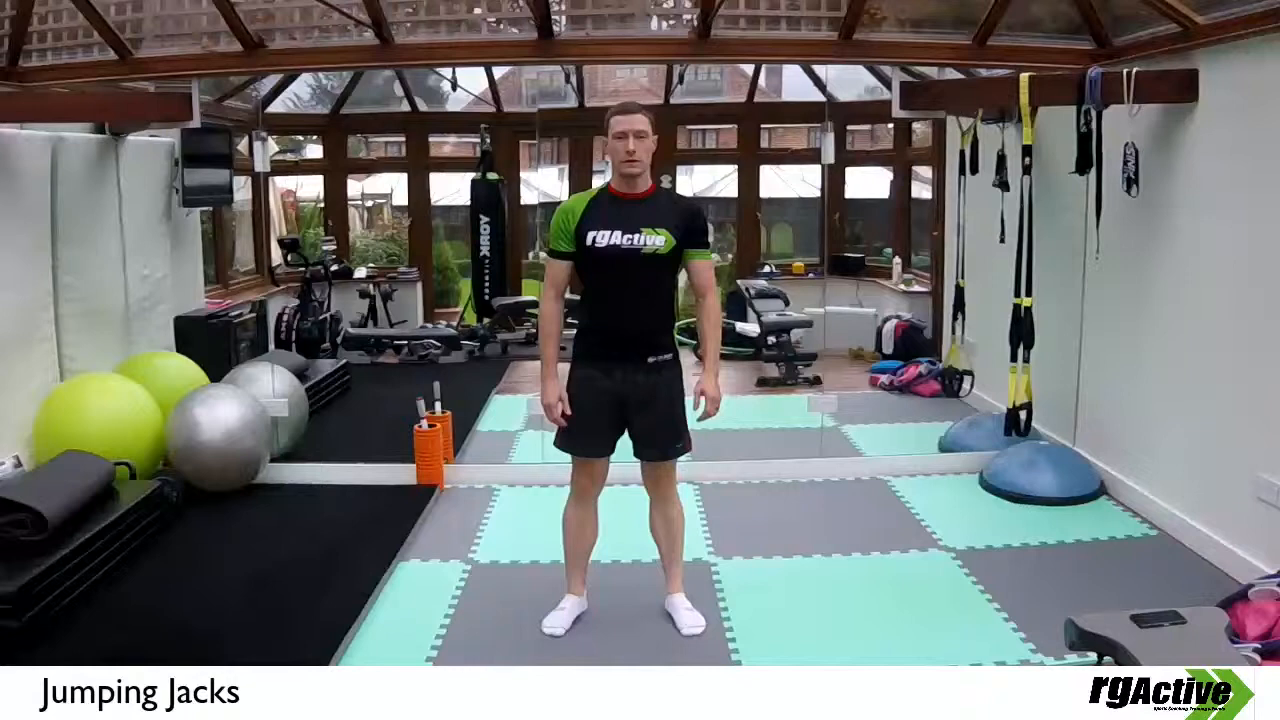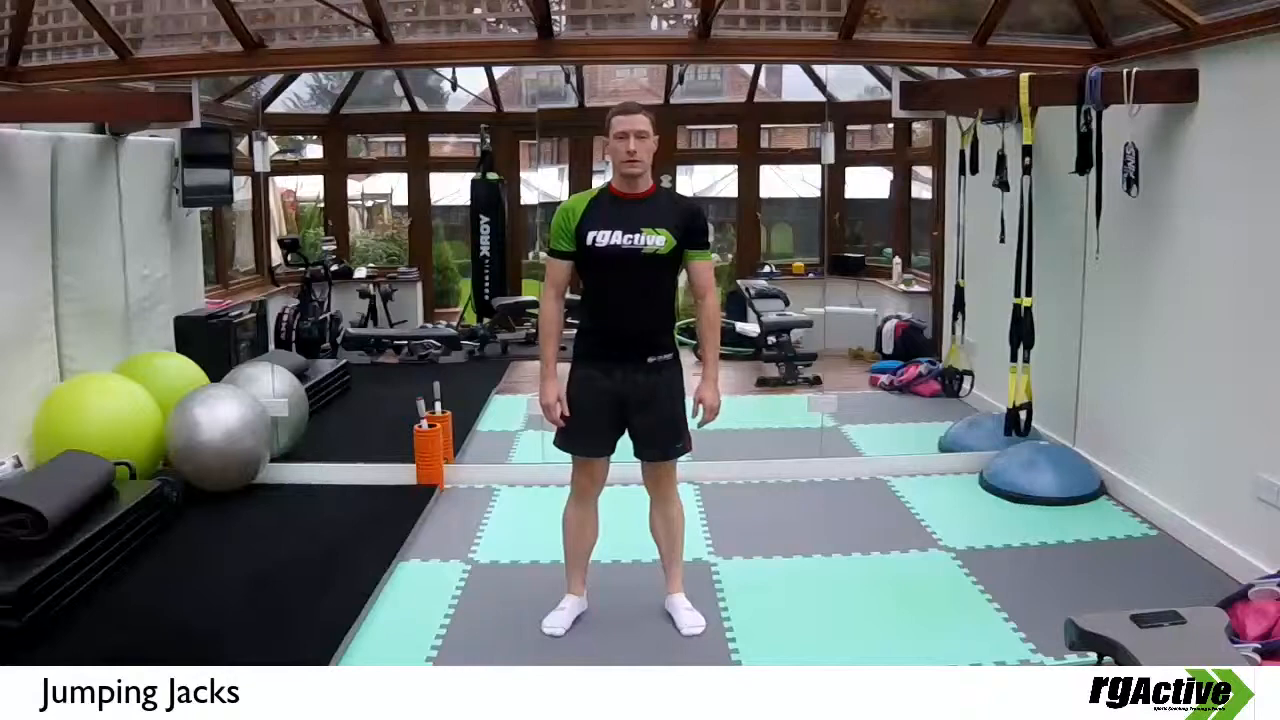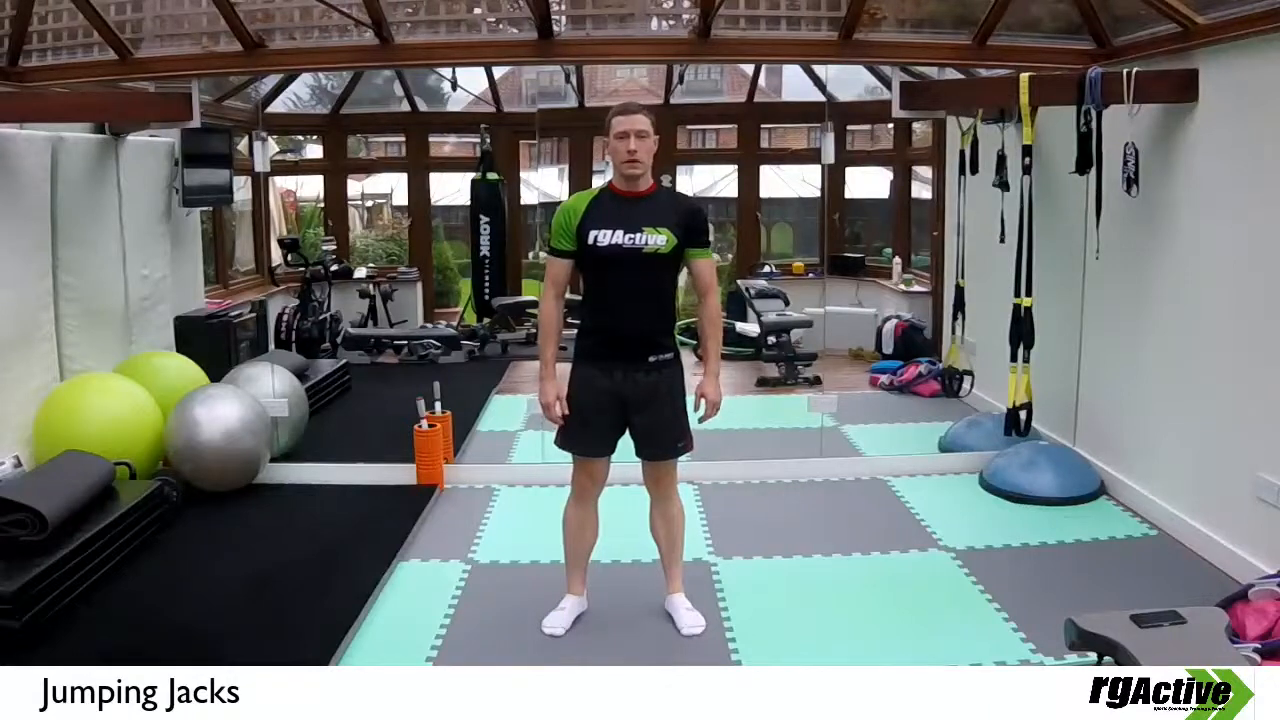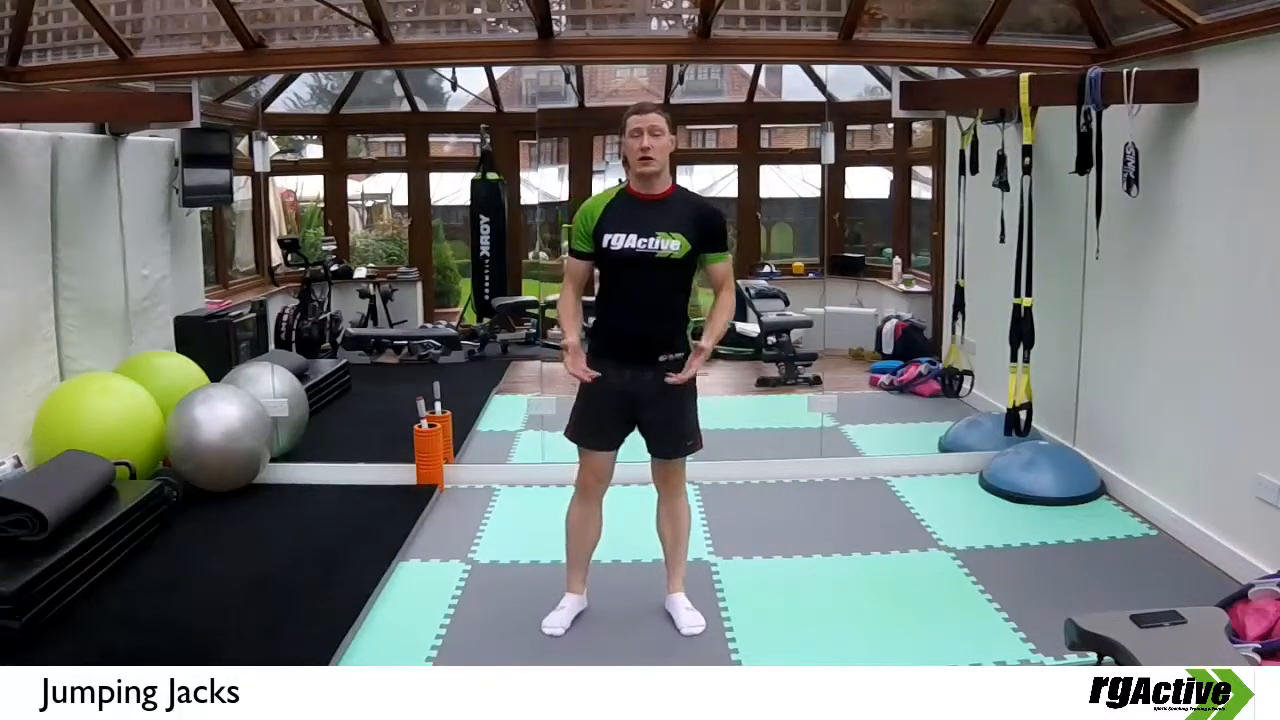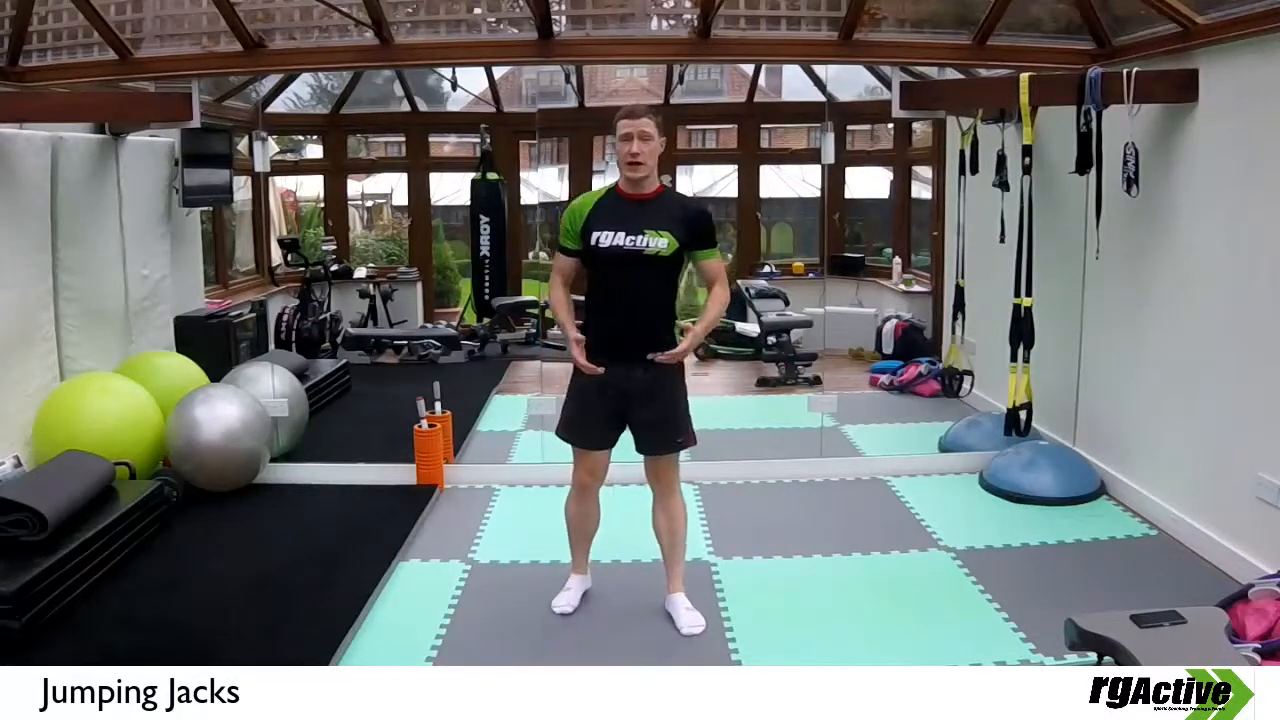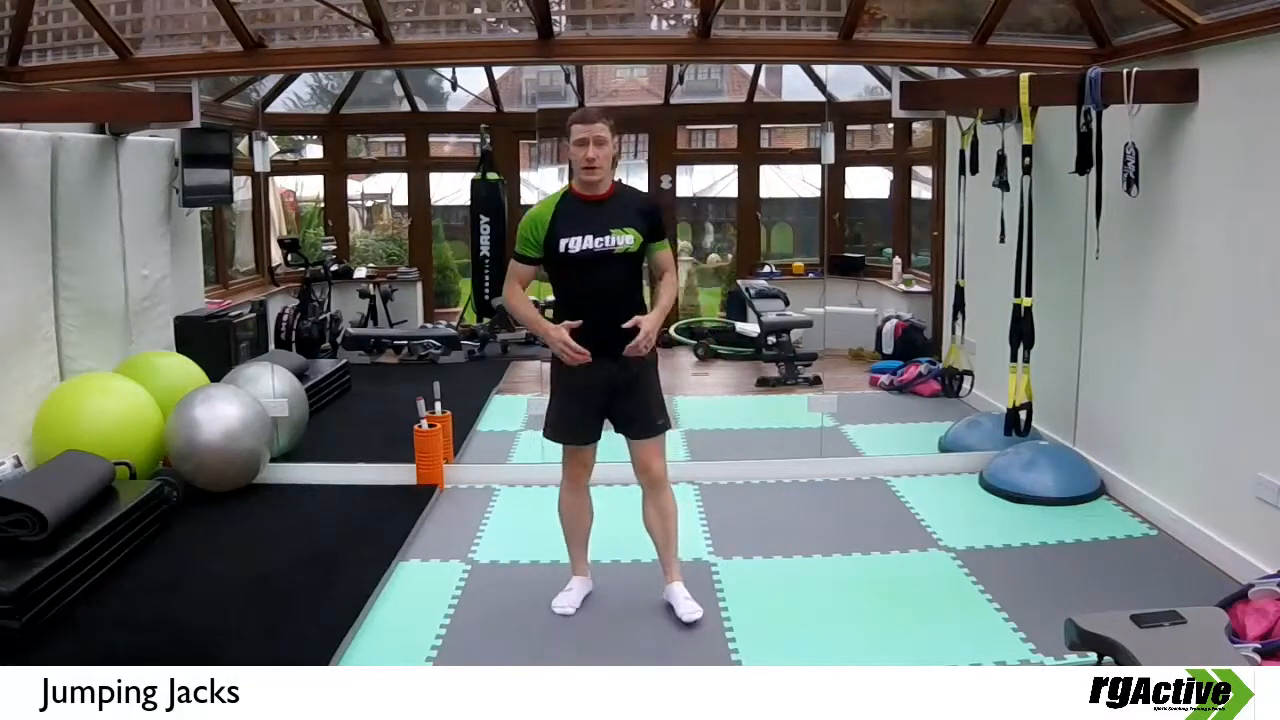
dt=0.4s
person 1, frame 1
left shoulder: (683, 212)
right shoulder: (576, 211)
left elbow: (706, 294)
right elbow: (553, 296)
left wrist: (710, 370)
right wrist: (549, 375)
left hip: (658, 371)
right hip: (591, 371)
left knee: (663, 485)
right knee: (584, 485)
left ankle: (675, 593)
right ankle: (575, 594)
person 1, frame 2
left shoulder: (683, 213)
right shoulder: (576, 212)
left elbow: (705, 297)
right elbow: (553, 296)
left wrist: (710, 377)
right wrist: (549, 375)
left hip: (658, 371)
right hip: (592, 371)
left knee: (663, 485)
right knee: (584, 485)
left ankle: (675, 593)
right ankle: (574, 594)
person 1, frame 3
left shoulder: (684, 212)
right shoulder: (579, 210)
left elbow: (708, 294)
right elbow: (553, 292)
left wrist: (711, 370)
right wrist: (548, 371)
left hip: (659, 370)
right hip: (593, 371)
left knee: (664, 484)
right knee: (585, 485)
left ankle: (675, 593)
right ankle: (575, 594)
person 1, frame 4
left shoulder: (701, 214)
right shoulder: (597, 210)
left elbow: (724, 290)
right elbow: (573, 284)
left wrist: (706, 347)
right wrist: (571, 342)
left hip: (669, 370)
right hip: (605, 369)
left knee: (672, 482)
right knee: (590, 483)
left ankle: (675, 591)
right ankle: (575, 593)
person 1, frame 5
left shoulder: (688, 213)
right shoulder: (585, 210)
left elbow: (718, 285)
right elbow: (559, 280)
left wrist: (698, 330)
right wrist: (569, 330)
left hip: (658, 367)
right hip: (597, 367)
left knee: (665, 482)
right knee: (585, 479)
left ankle: (675, 592)
right ankle: (579, 574)
person 1, frame 6
left shoulder: (643, 208)
right shoulder: (544, 217)
left elbow: (667, 273)
right elbow: (514, 289)
left wrist: (656, 317)
right wrist: (546, 332)
left hip: (634, 360)
right hip: (575, 364)
left knee: (654, 473)
right knee: (575, 472)
left ankle: (673, 582)
right ankle: (579, 575)
